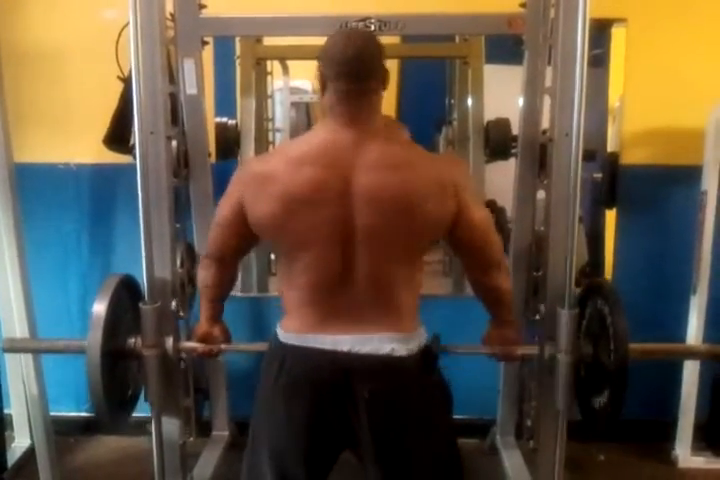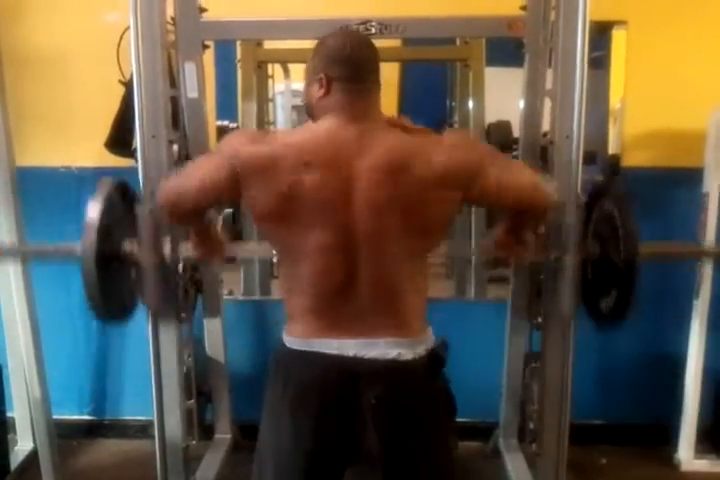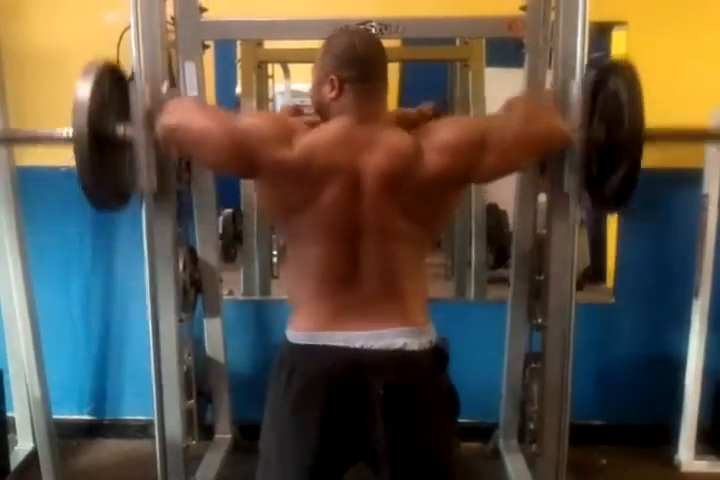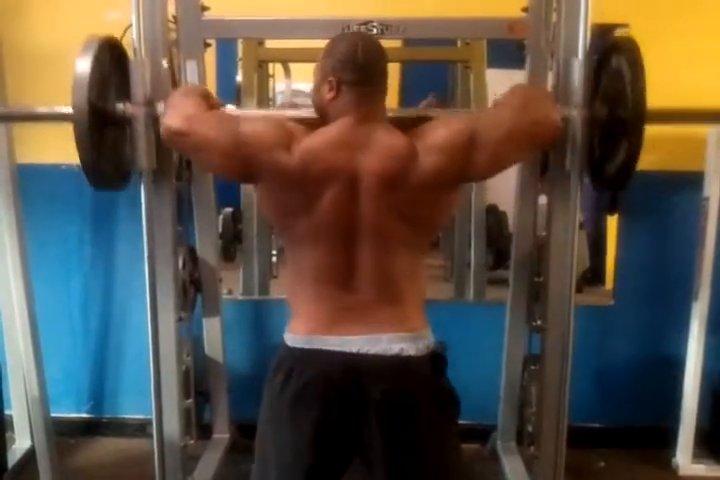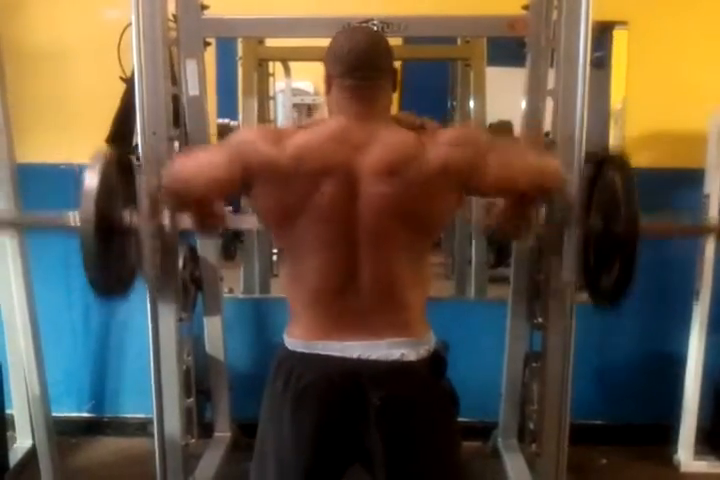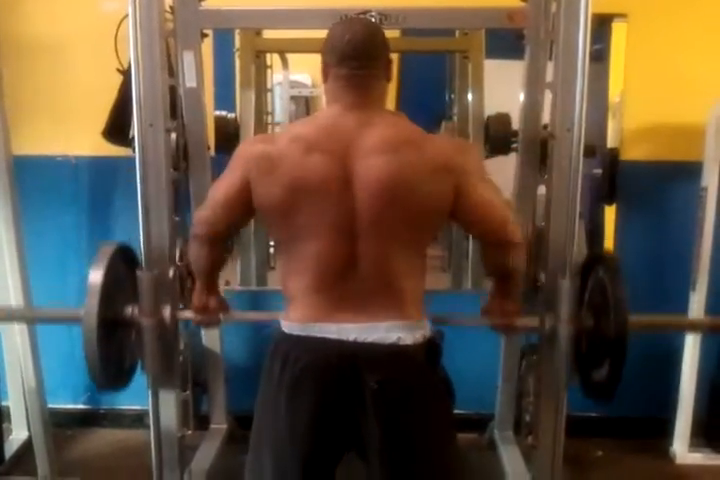
dt=0.3s
person 1, frame 1
left shoulder: (262, 173)
right shoulder: (438, 175)
left elbow: (217, 258)
right elbow: (489, 265)
left wrist: (209, 318)
right wrist: (503, 324)
left hip: (301, 364)
right hip: (395, 366)
person 1, frame 2
left shoulder: (259, 156)
right shoulder: (440, 159)
left elbow: (172, 197)
right elbow: (539, 197)
left wrist: (203, 233)
right wrist: (515, 232)
left hip: (308, 368)
right hip: (402, 369)
person 1, frame 3
left shoulder: (279, 150)
right shoulder: (438, 154)
left elbow: (174, 121)
right elbow: (550, 126)
right wrist: (511, 111)
left hip: (312, 361)
right hip: (406, 361)
person 1, frame 4
left shoulder: (278, 152)
right shoulder: (435, 154)
left elbow: (178, 122)
right elbow: (543, 116)
left wrist: (196, 96)
right wrist: (516, 96)
left hip: (310, 365)
right hip: (404, 365)
person 1, frame 5
left shoulder: (269, 153)
right shoulder: (443, 156)
left elbow: (177, 180)
right elbow: (548, 173)
left wrist: (205, 210)
right wrist: (517, 209)
left hip: (309, 366)
right hip: (404, 366)
person 1, frame 6
left shoulder: (266, 153)
right shoulder: (441, 156)
left elbow: (207, 234)
right elbow: (505, 242)
left wrist: (206, 290)
right wrist: (506, 298)
left hip: (305, 352)
right hip: (399, 355)
